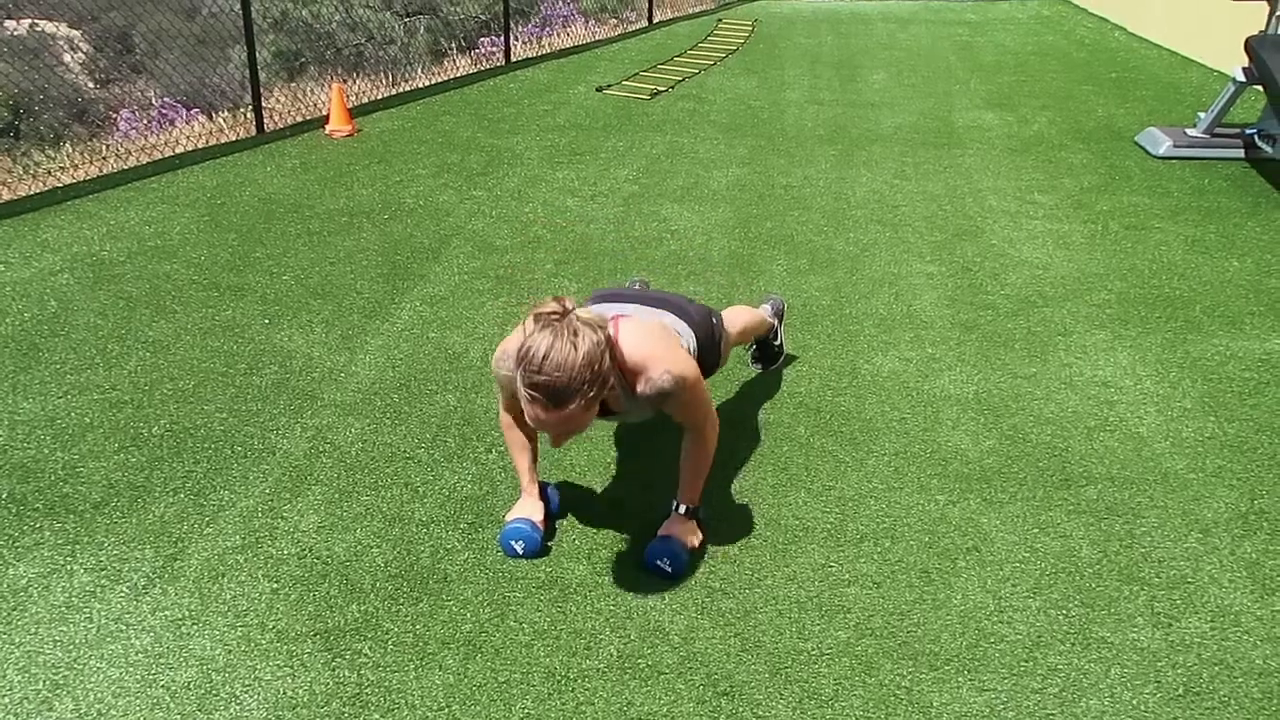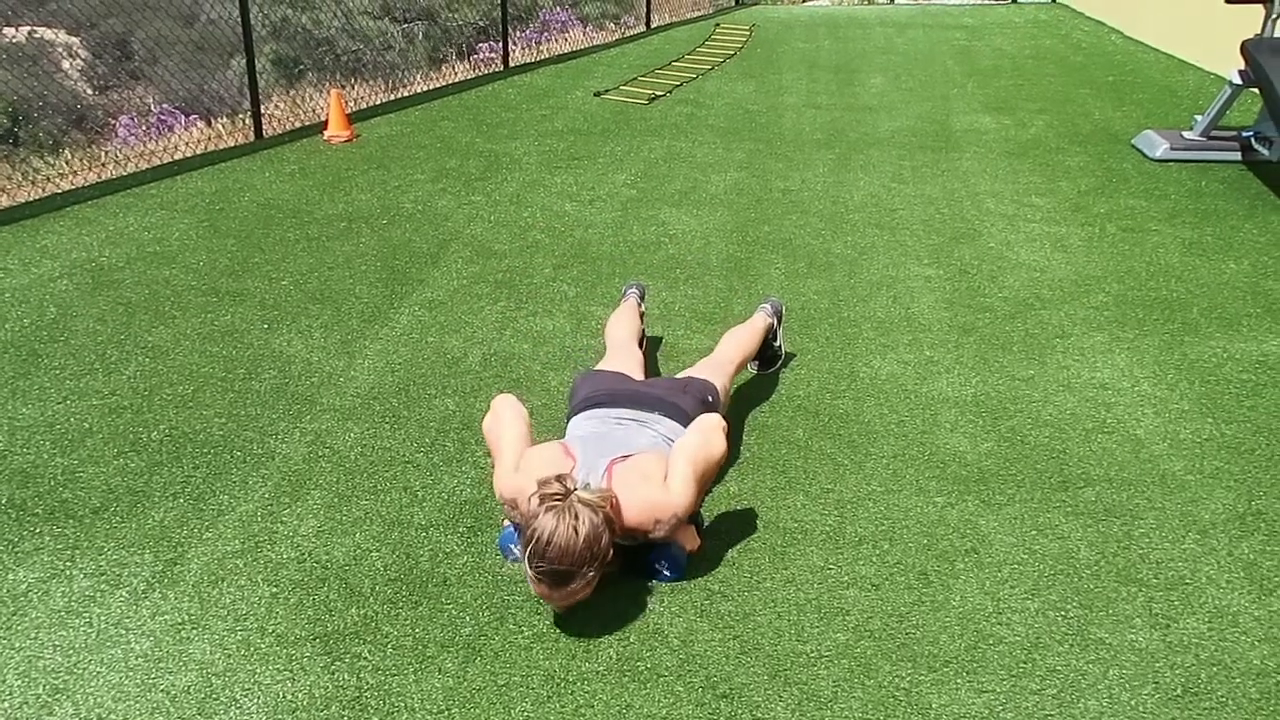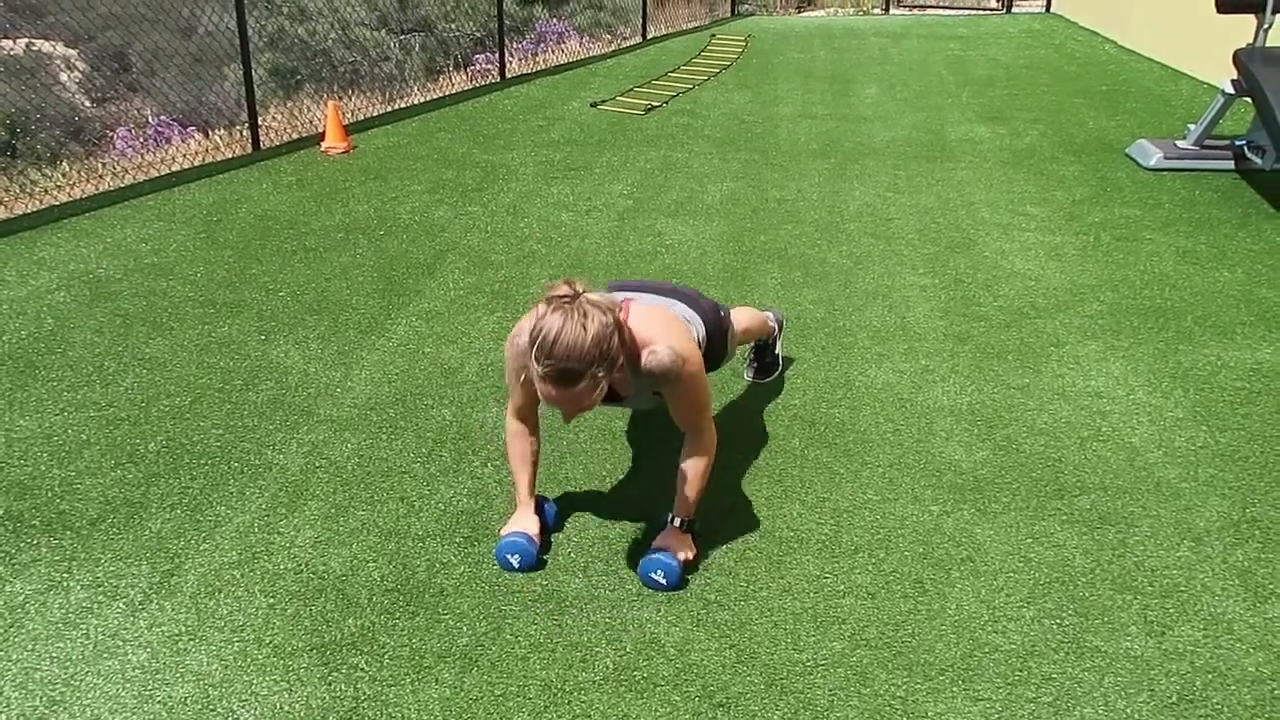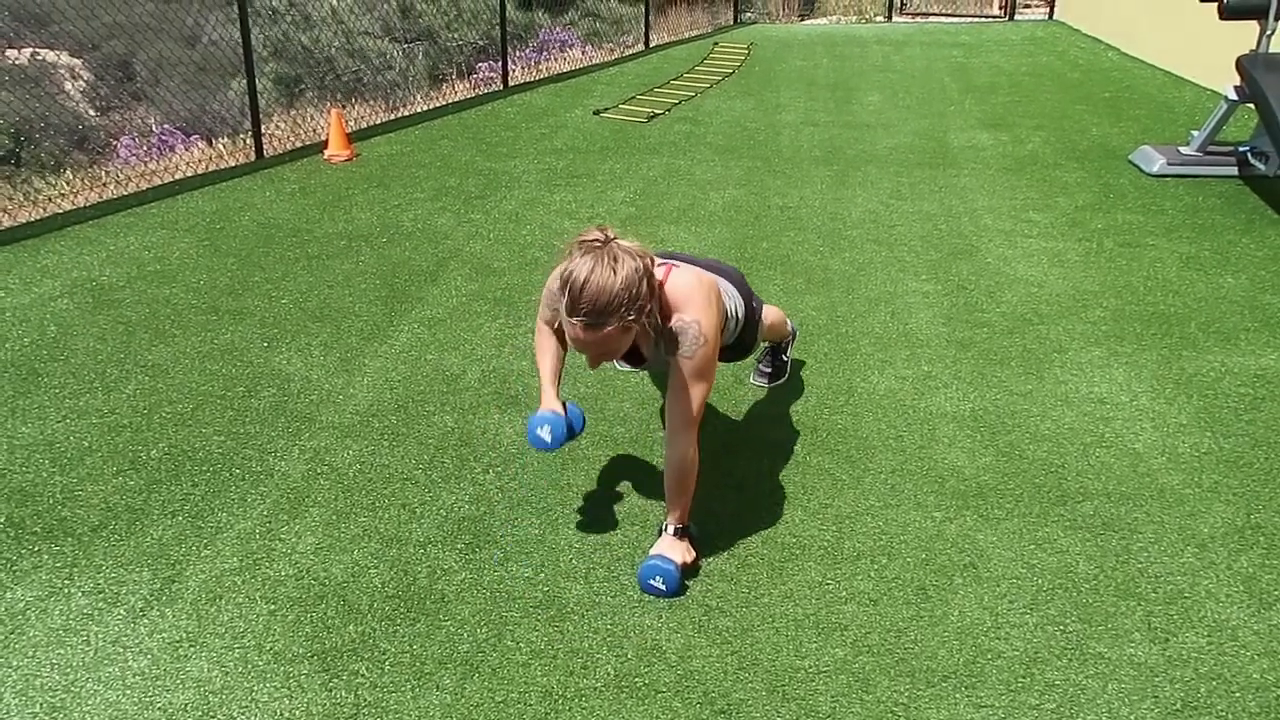
dt=0.7s
person 1, frame 1
left shoulder: (662, 372)
right shoulder: (512, 360)
left elbow: (703, 427)
right elbow: (510, 410)
left wrist: (685, 512)
right wrist: (529, 494)
left hip: (677, 324)
right hip: (603, 308)
left knee: (725, 331)
left ankle: (767, 317)
person 1, frame 2
left shoulder: (655, 512)
right shoulder: (521, 494)
left elbow: (714, 427)
right elbow: (503, 404)
left hip: (677, 413)
right hip: (598, 399)
left knee: (721, 363)
right knee: (620, 353)
left ankle: (765, 317)
right ankle: (633, 300)
person 1, frame 3
left shoulder: (666, 354)
right shoulder: (528, 340)
left elbow: (701, 440)
right elbow: (519, 421)
left wrist: (680, 526)
right wrist: (525, 509)
left hip: (690, 314)
left knee: (732, 327)
left ankle: (768, 324)
person 1, frame 4
left shoulder: (690, 320)
right shoulder: (568, 291)
left elbow: (682, 436)
right elbow: (546, 326)
left wrist: (675, 532)
right wrist: (549, 398)
left hip: (728, 300)
left knee: (760, 326)
left ankle: (782, 333)
